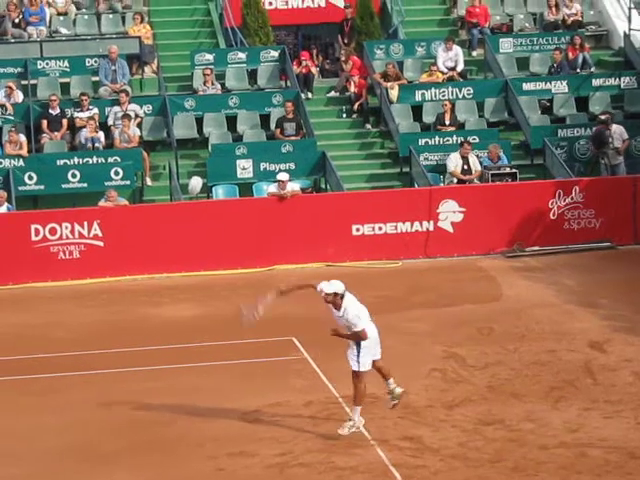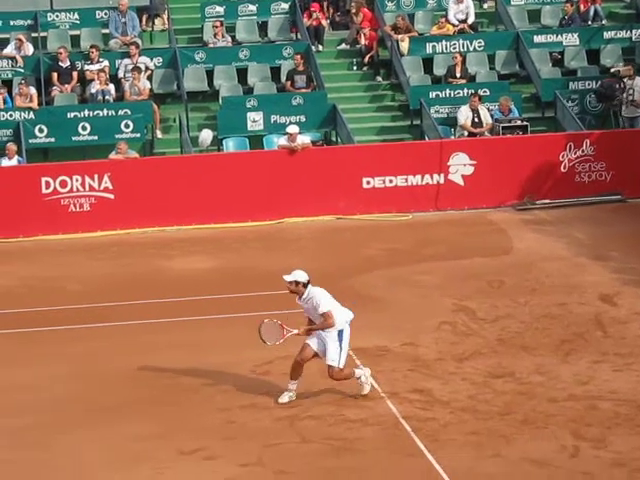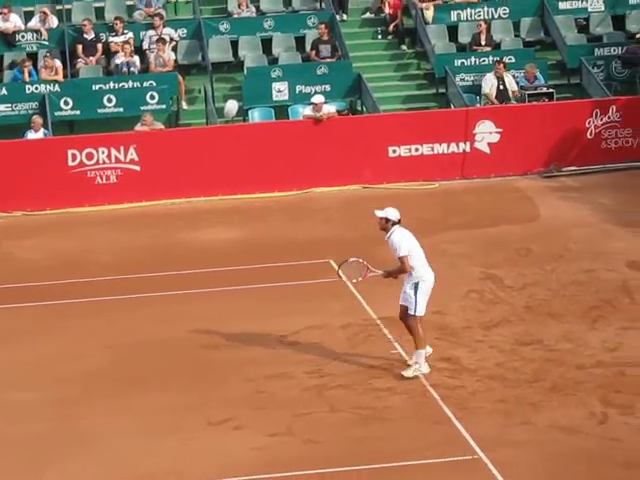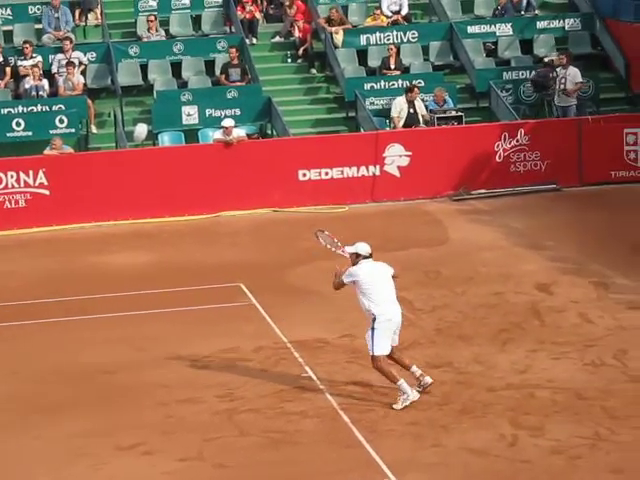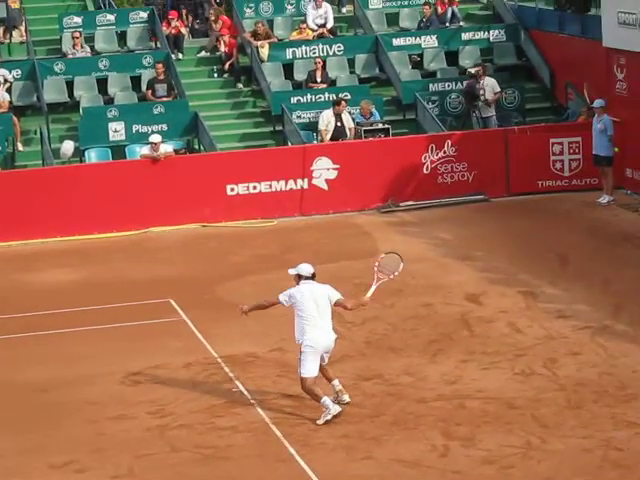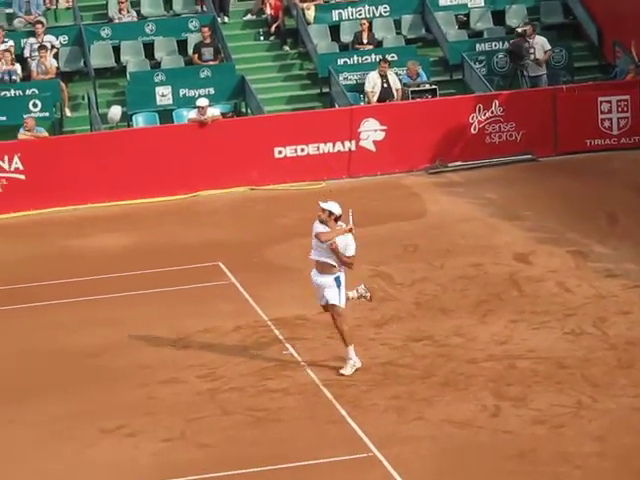
dt=0.5s
person 1, frame 1
left shoulder: (350, 312)
right shoulder: (337, 295)
left elbow: (363, 336)
right elbow: (318, 286)
left wrist: (342, 334)
right wrist: (287, 290)
left hip: (364, 339)
right hip: (369, 332)
left knee: (358, 379)
right knee: (376, 363)
left ankle: (355, 419)
right ankle: (394, 389)
person 1, frame 2
left shoulder: (317, 296)
right shoulder: (302, 298)
left elbow: (330, 323)
left wrist: (307, 329)
right wrist: (307, 329)
left hip: (338, 331)
right hip: (320, 332)
left knee: (334, 374)
right knee: (299, 359)
left ankle: (362, 374)
right ankle: (291, 391)
person 1, frame 3
left shoulder: (397, 238)
right shoulder: (397, 234)
left elbow: (405, 267)
left wrist: (388, 272)
right wrist: (391, 272)
left hip: (420, 280)
right hip: (413, 280)
left knee: (413, 322)
right knee: (404, 316)
left ankle: (420, 363)
right ankle: (424, 350)
person 1, frame 4
left shoulder: (354, 271)
right shoulder: (382, 265)
left elbow: (336, 286)
right elbow: (395, 275)
left wrist: (339, 275)
left hip: (382, 319)
right hip: (395, 314)
left knee: (378, 362)
right knee: (391, 352)
left ankle: (408, 393)
right ankle: (422, 378)
person 1, frame 5
left shoulder: (294, 292)
right shoulder: (326, 289)
left elbow: (269, 303)
right elbow: (348, 306)
left wrist: (249, 308)
right wrist: (361, 302)
left hip: (311, 341)
right hip: (329, 339)
left knee: (308, 385)
right knee: (321, 365)
left ankle: (329, 406)
right ankle: (341, 394)
person 1, frame 6
left shoulder: (347, 238)
right shoulder: (319, 225)
left elbow: (350, 264)
right elbow: (322, 238)
left wrist: (338, 251)
right wrist: (342, 230)
left hip: (333, 279)
right hip: (318, 276)
left knee: (338, 317)
right knee: (329, 308)
left ankle: (352, 359)
right ankle: (358, 293)
